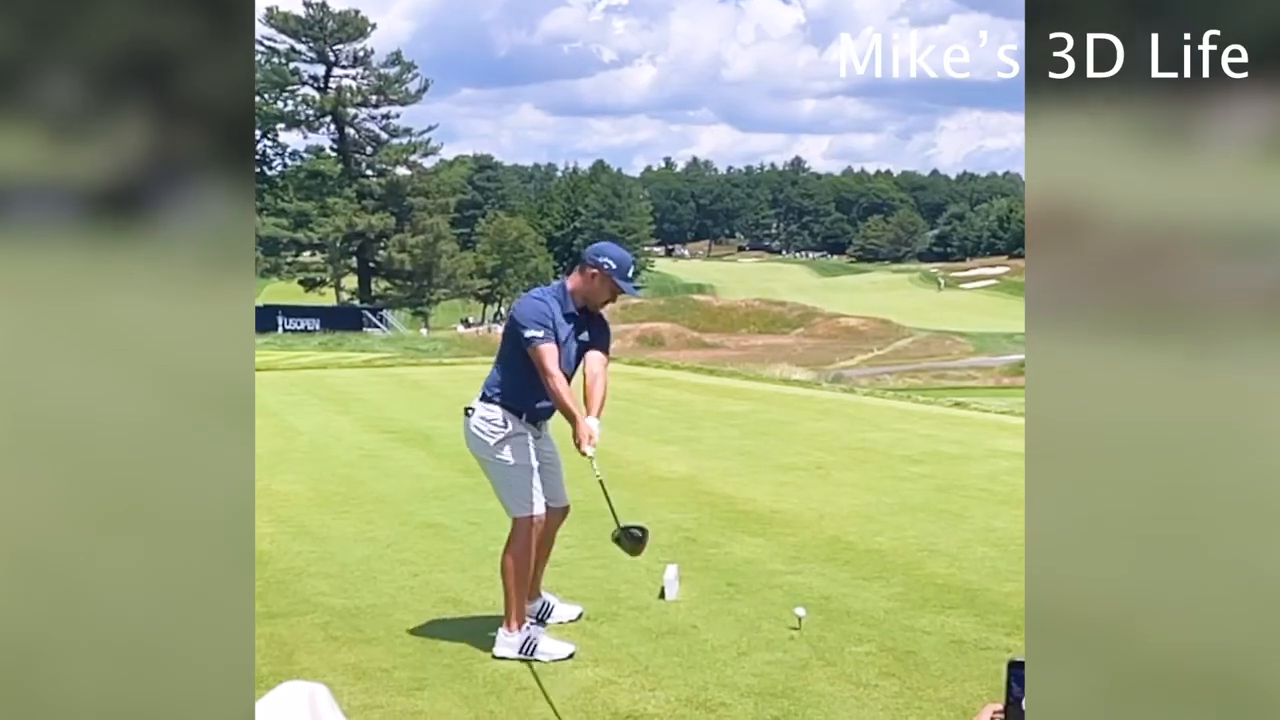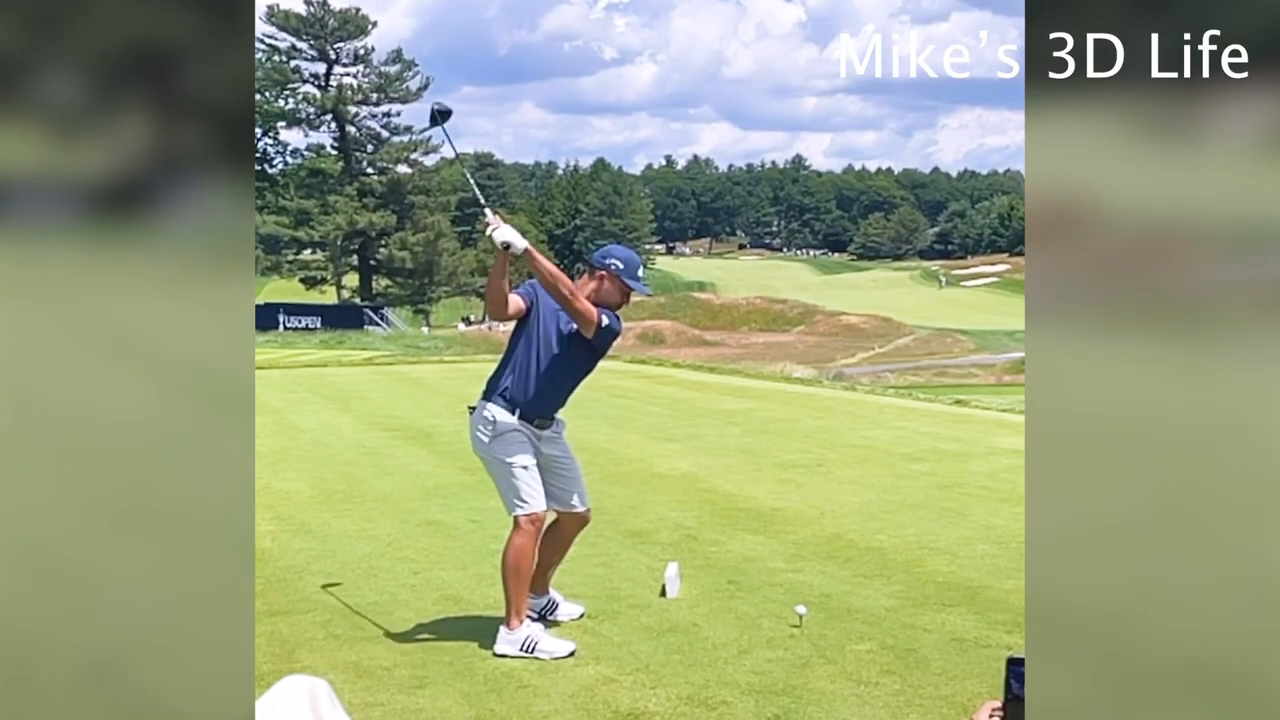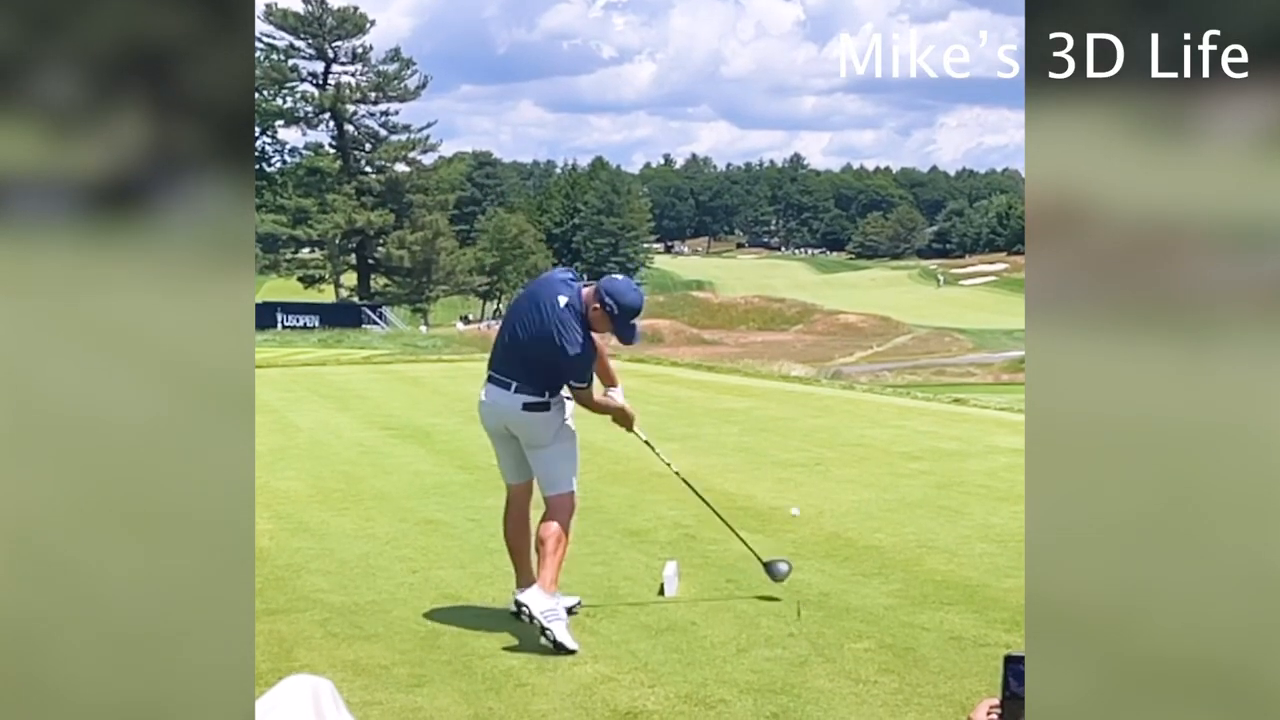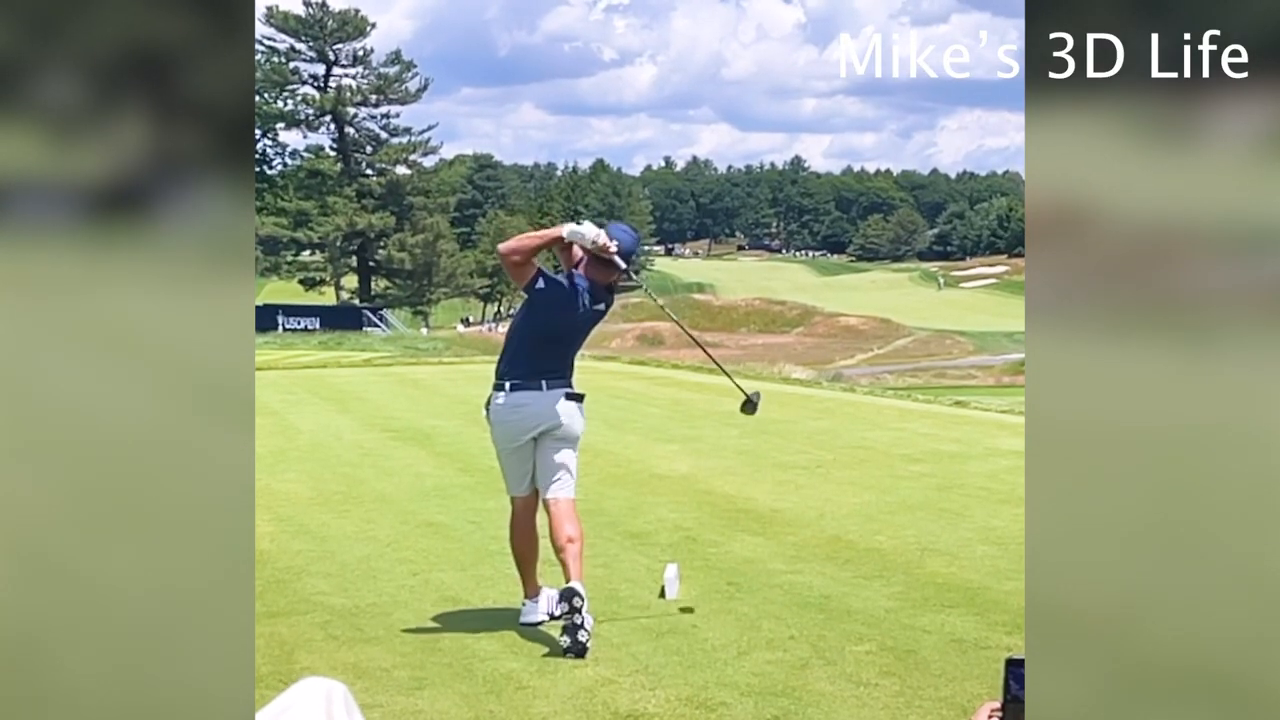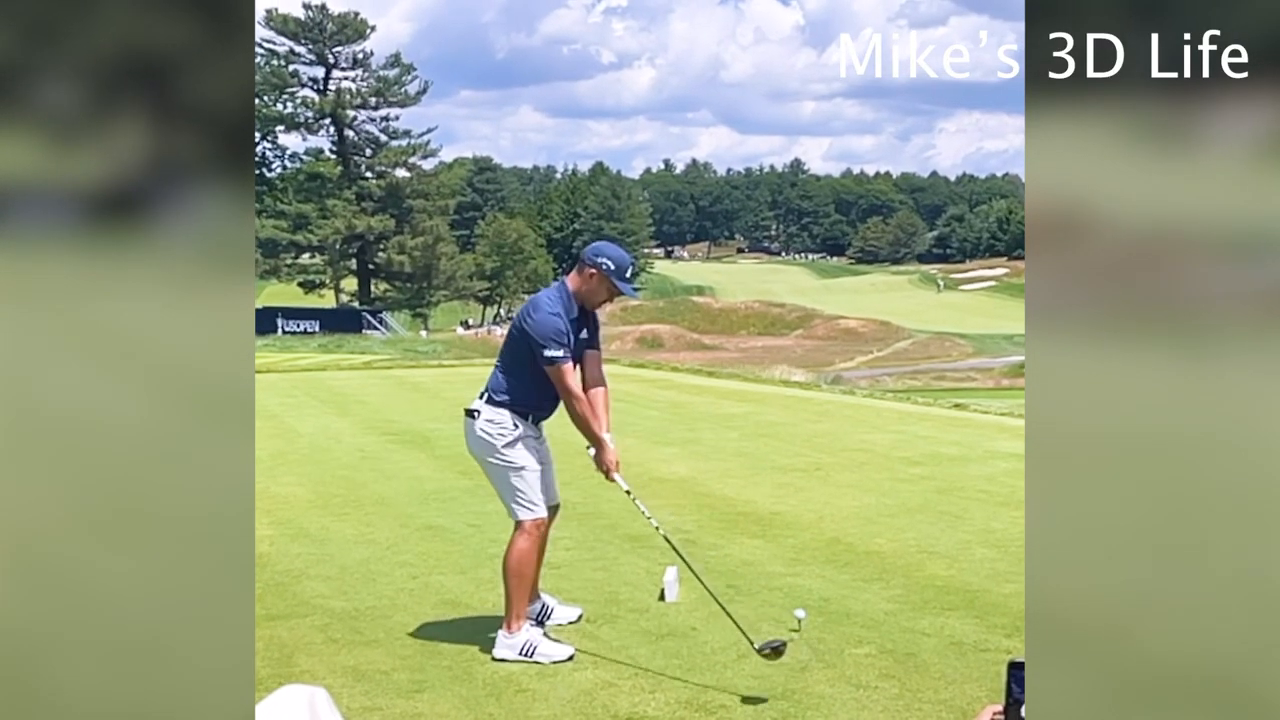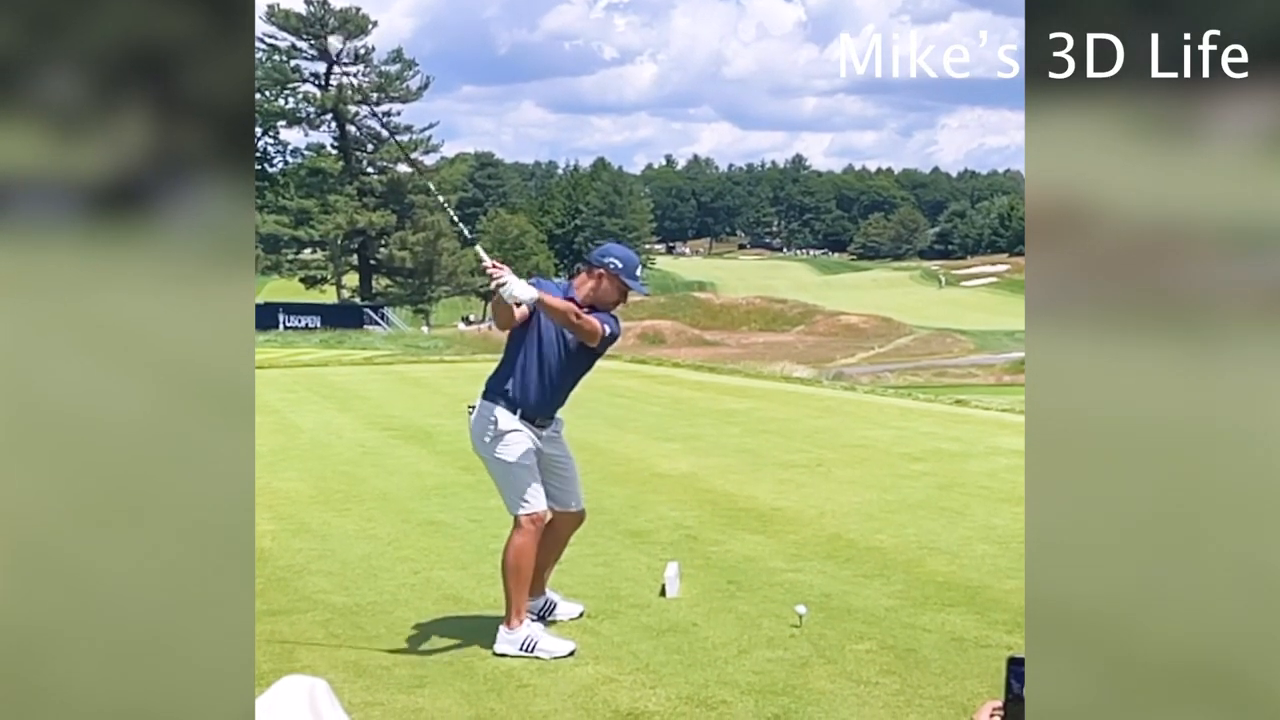
dt=0.4s
person 1, frame 1
left shoulder: (595, 325)
right shoulder: (537, 304)
left elbow: (595, 374)
right elbow: (549, 371)
left wrist: (593, 421)
right wrist: (577, 420)
left hip: (532, 426)
right hip: (499, 423)
left knee: (554, 510)
right knee: (530, 519)
left ankle: (532, 600)
right ankle: (513, 632)
person 1, frame 2
left shoulder: (607, 324)
right shoulder: (538, 291)
left elbow: (569, 301)
right elbow: (498, 310)
left wrist: (524, 249)
right wrist: (501, 256)
left hip: (545, 427)
right hip: (501, 419)
left knee: (575, 515)
right knee: (530, 516)
left ankle: (537, 596)
right ankle: (515, 629)
person 1, frame 3
left shoulder: (560, 281)
right shoulder: (571, 343)
right elbow: (585, 399)
left wrist: (614, 385)
right wrist: (615, 408)
left hip: (496, 398)
right hip: (537, 410)
left knee: (519, 495)
right knee: (560, 504)
left ankle: (528, 590)
right ankle: (543, 596)
person 1, frame 4
left shoulder: (553, 291)
right shoulder: (602, 297)
left elbow: (507, 254)
right elbow: (574, 256)
left wrist: (564, 231)
right wrist: (570, 235)
left hip: (511, 405)
right hip: (558, 406)
left knee: (523, 504)
right knee: (560, 501)
left ankle: (533, 600)
right ankle: (574, 588)
person 1, frame 5
left shoulder: (585, 317)
right shoulder: (547, 313)
left elbow: (594, 381)
right elbow: (570, 391)
left wrist: (604, 436)
right wrist: (600, 445)
left hip: (523, 425)
right hip: (500, 424)
left knee: (545, 511)
right knee: (532, 521)
left ankle: (532, 602)
right ankle: (513, 634)
person 1, frame 6
left shoulder: (605, 324)
right shoulder: (540, 288)
left elbow: (578, 323)
right elbow: (506, 321)
left wrist: (531, 295)
right wrist: (505, 289)
left hip: (546, 426)
right hip: (502, 420)
left knee: (570, 513)
right knee: (531, 516)
left ankle: (535, 598)
right ankle: (514, 629)
